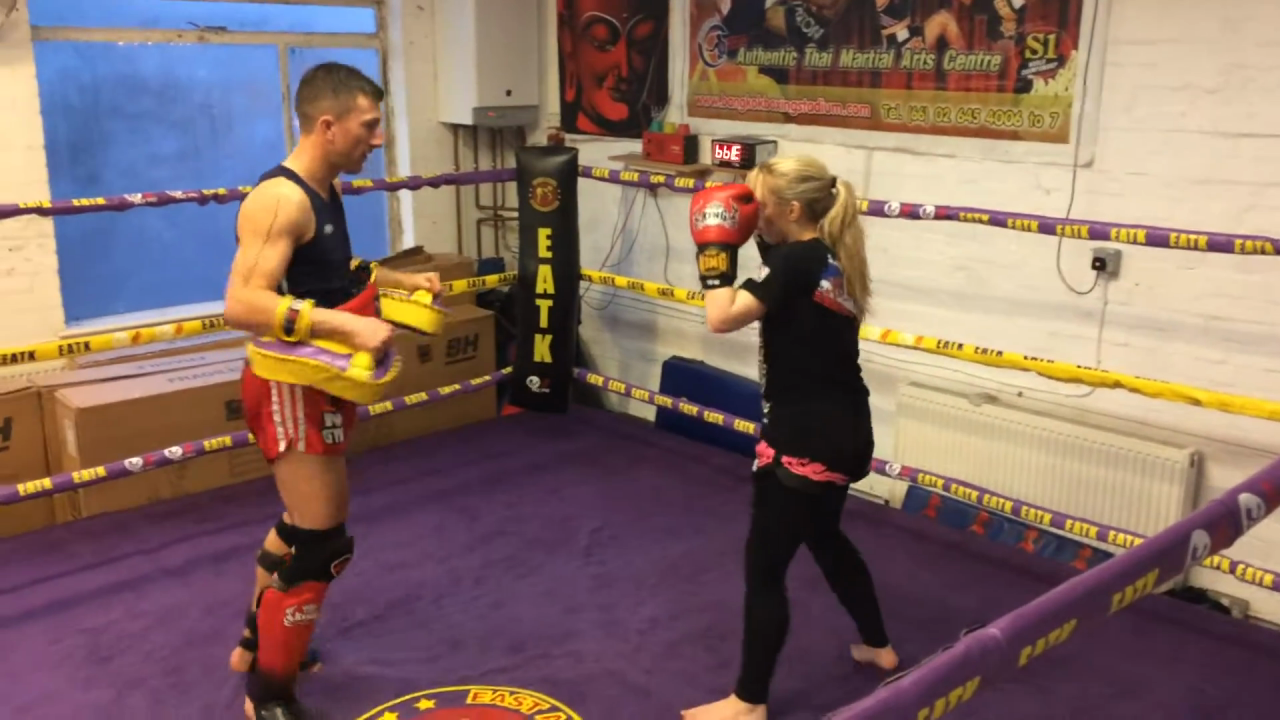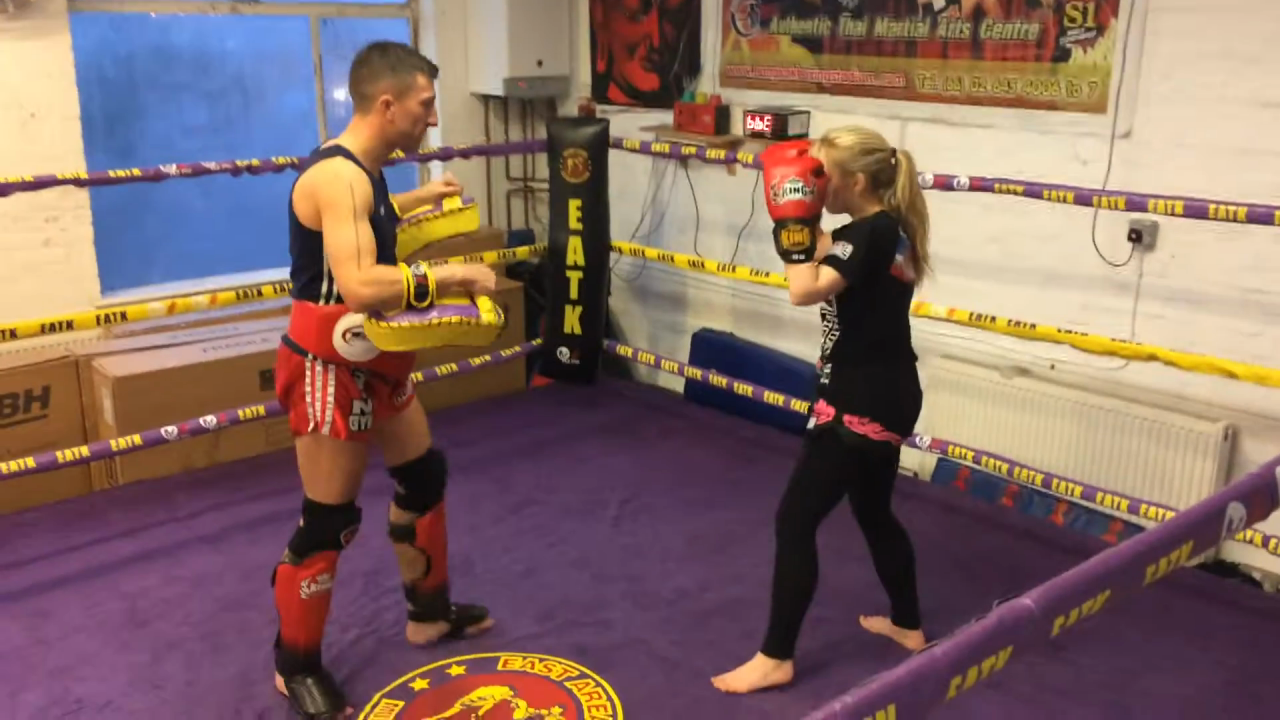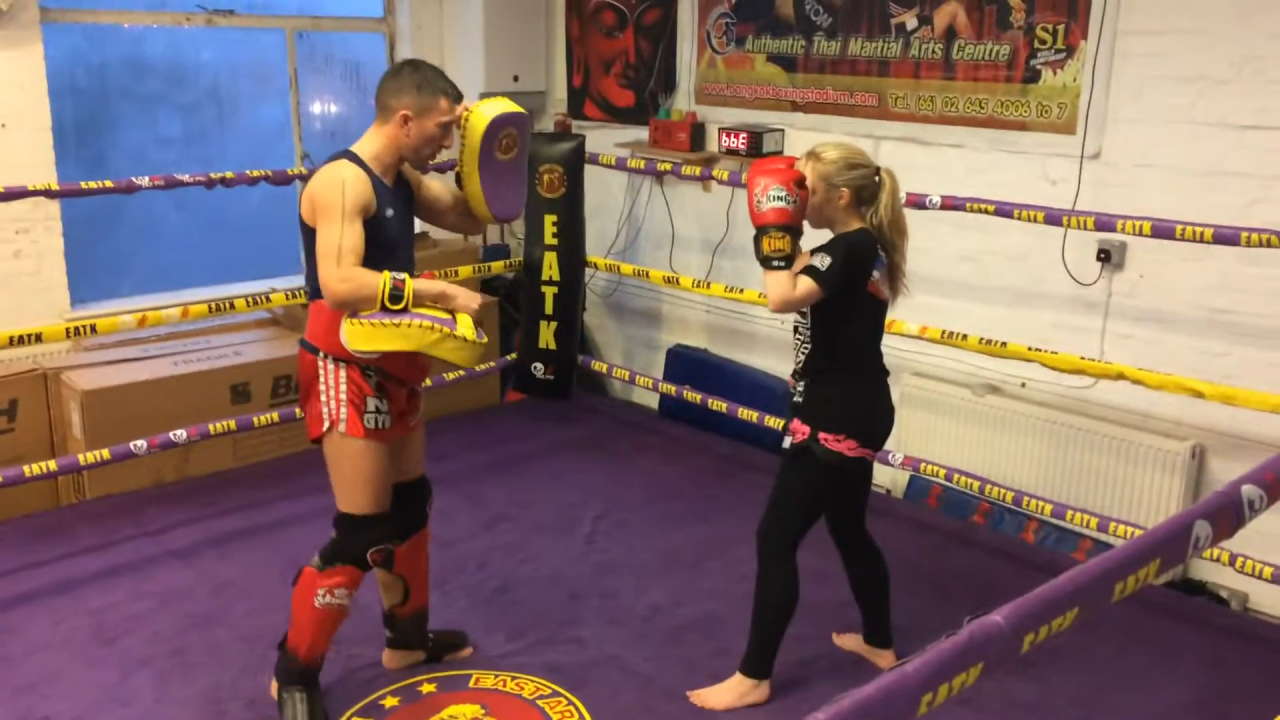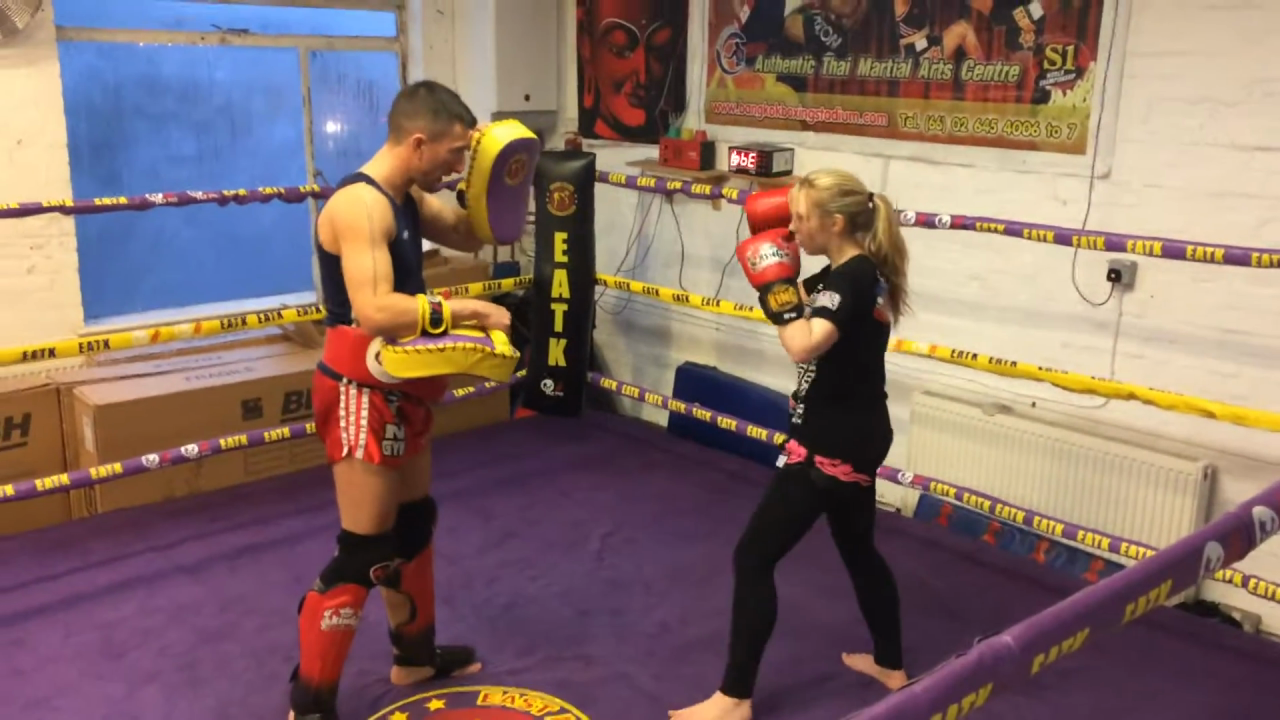
dt=0.4s
person 1, frame 1
left shoulder: (326, 187)
right shoulder: (280, 200)
right elbow: (242, 304)
left wrist: (400, 279)
right wrist: (342, 325)
left hip: (323, 386)
right hip: (292, 390)
left knee: (306, 522)
right knee: (321, 547)
left ankle: (258, 642)
person 1, frame 2
left shoulder: (361, 167)
right shoulder: (338, 177)
right elbow: (362, 286)
left wrist: (419, 198)
right wrist: (457, 277)
left hip: (374, 358)
right hip: (329, 366)
left knee: (424, 476)
right knee: (329, 522)
left ankle: (429, 610)
right ankle: (296, 666)
person 1, frame 3
left shoulder: (402, 177)
right shoulder: (342, 180)
left elbow: (471, 218)
right elbow: (338, 284)
right wrist: (441, 291)
left hip: (391, 368)
right hip: (345, 372)
left knee: (411, 505)
right knee: (362, 533)
left ankle: (407, 637)
person 1, frame 4
left shoulder: (405, 196)
right shoulder: (359, 205)
left elbow: (468, 236)
right elbow: (375, 313)
right wrist: (471, 310)
left hip: (402, 390)
right hip: (362, 395)
left knee: (412, 526)
right knee: (363, 553)
left ankle: (415, 652)
person 2, frame 1
left shoulder: (795, 261)
right shoulder: (831, 258)
left elbow: (721, 317)
left wrist: (715, 247)
right wrist: (761, 242)
left hip: (803, 439)
right hip: (845, 432)
left knee: (764, 567)
right knee: (825, 537)
right ankle: (878, 645)
person 2, frame 2
left shoulder: (870, 234)
right shoulder: (888, 228)
left elbow: (805, 289)
right elbow: (827, 261)
left wrist: (791, 219)
right wrist: (805, 217)
left hip: (860, 402)
right hip: (887, 397)
left knee: (796, 520)
right knee: (873, 510)
left ankle: (775, 659)
right ankle: (907, 624)
person 2, frame 3
left shoulder: (850, 251)
right shoulder: (863, 247)
left elbow: (782, 297)
right elbow: (804, 277)
left wrist: (773, 227)
right wrist: (783, 229)
left hip: (834, 420)
right hip: (857, 413)
left knee: (776, 540)
right knee: (849, 529)
left ankle: (753, 677)
right ankle: (879, 643)
person 2, frame 4
left shoulder: (853, 278)
right shoulder: (857, 272)
left elbow: (802, 345)
right elbow: (810, 310)
left wrist: (772, 282)
right wrist: (782, 272)
left hip: (829, 444)
right hip: (855, 438)
left knee: (754, 558)
right knee: (858, 547)
right ankle: (889, 663)
